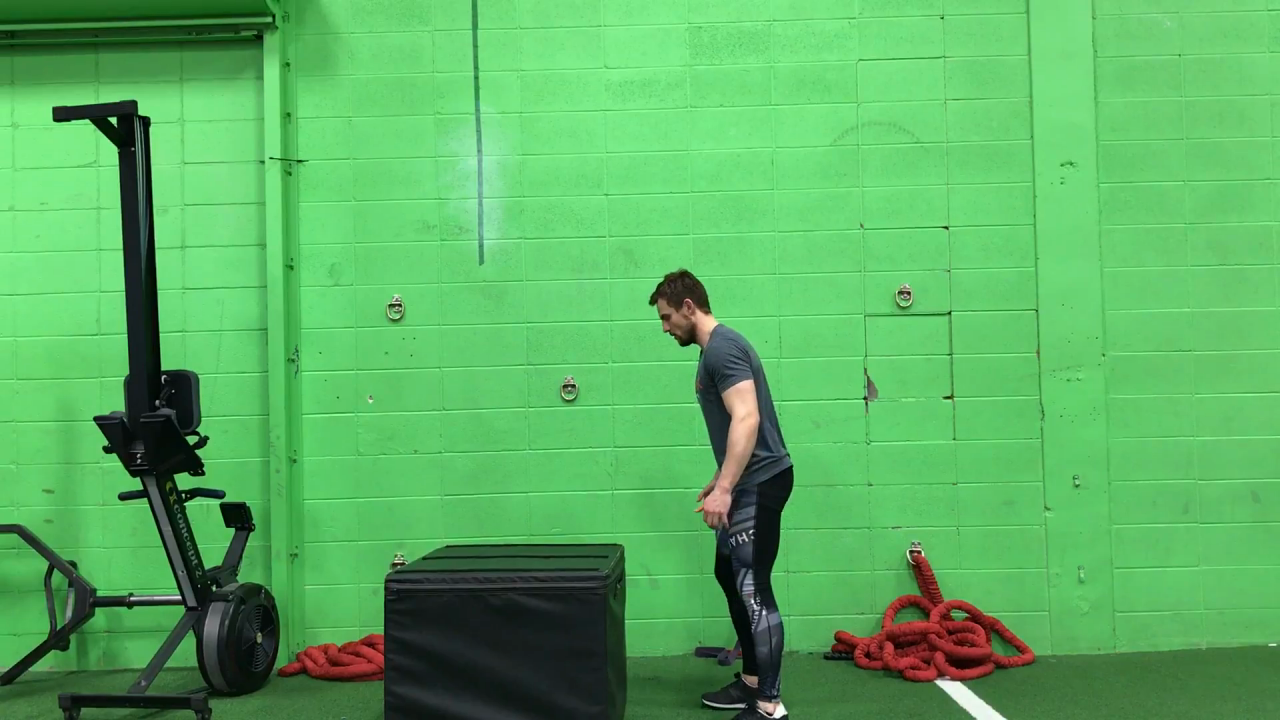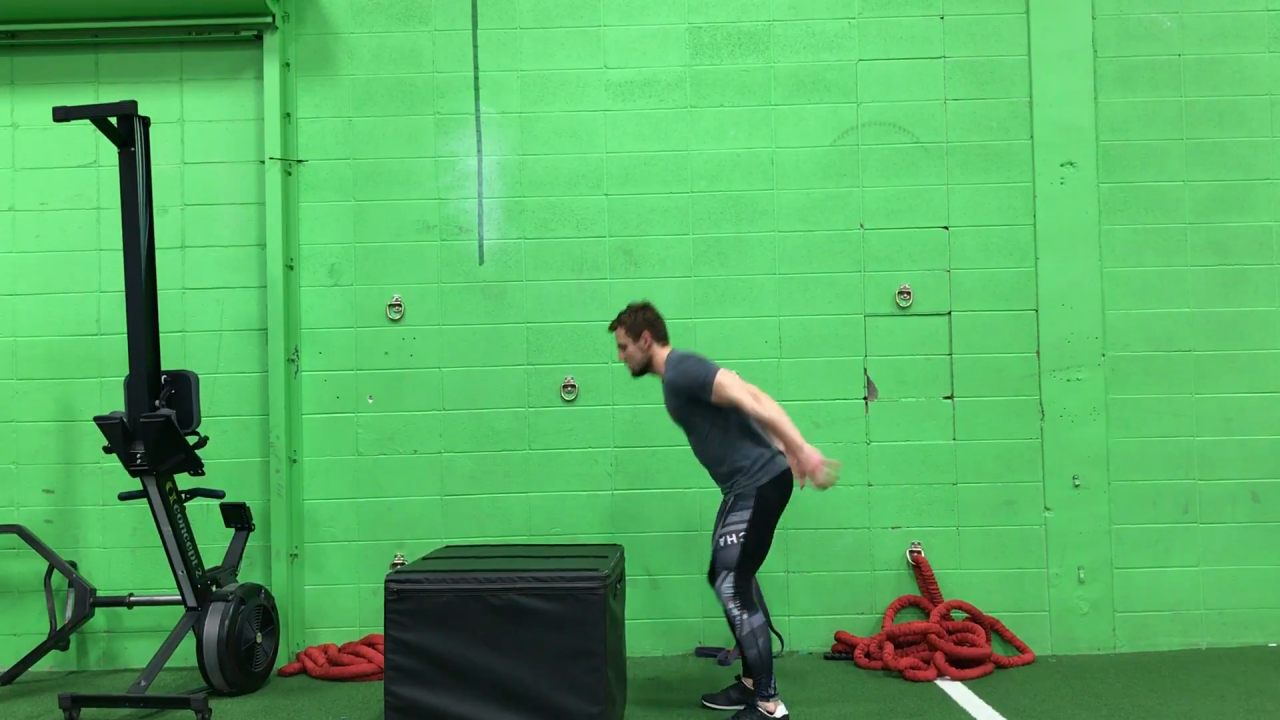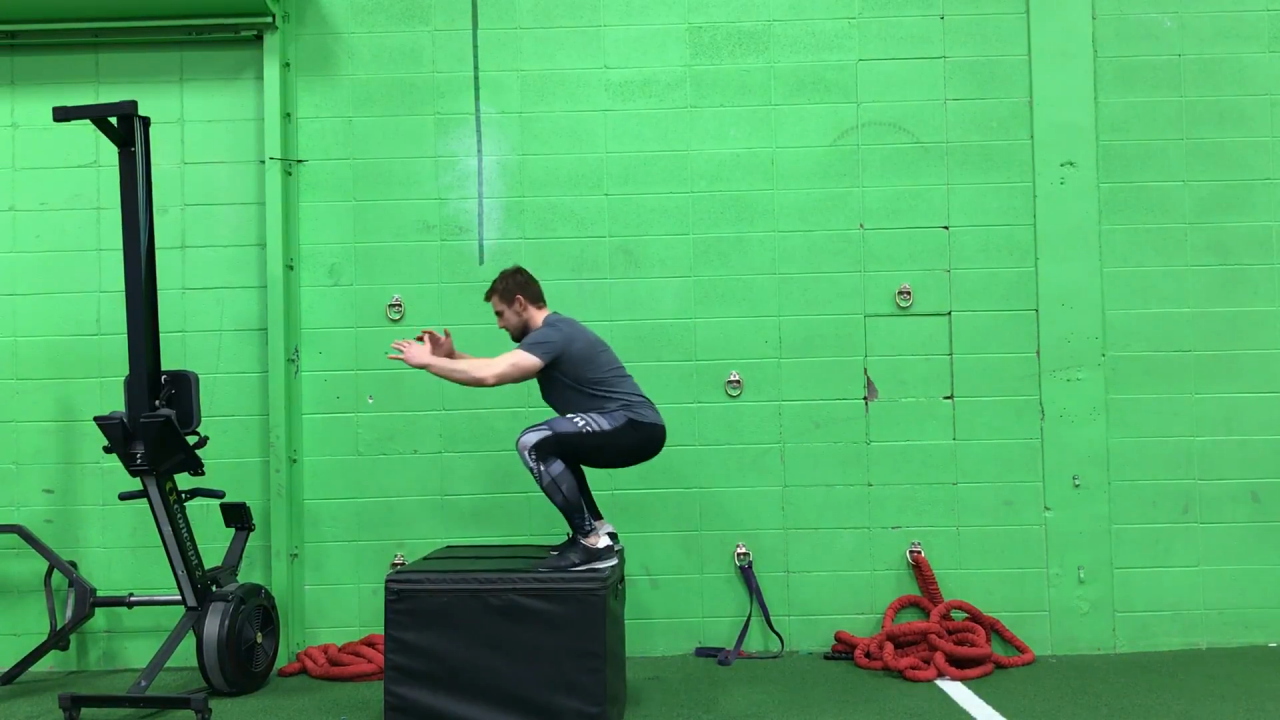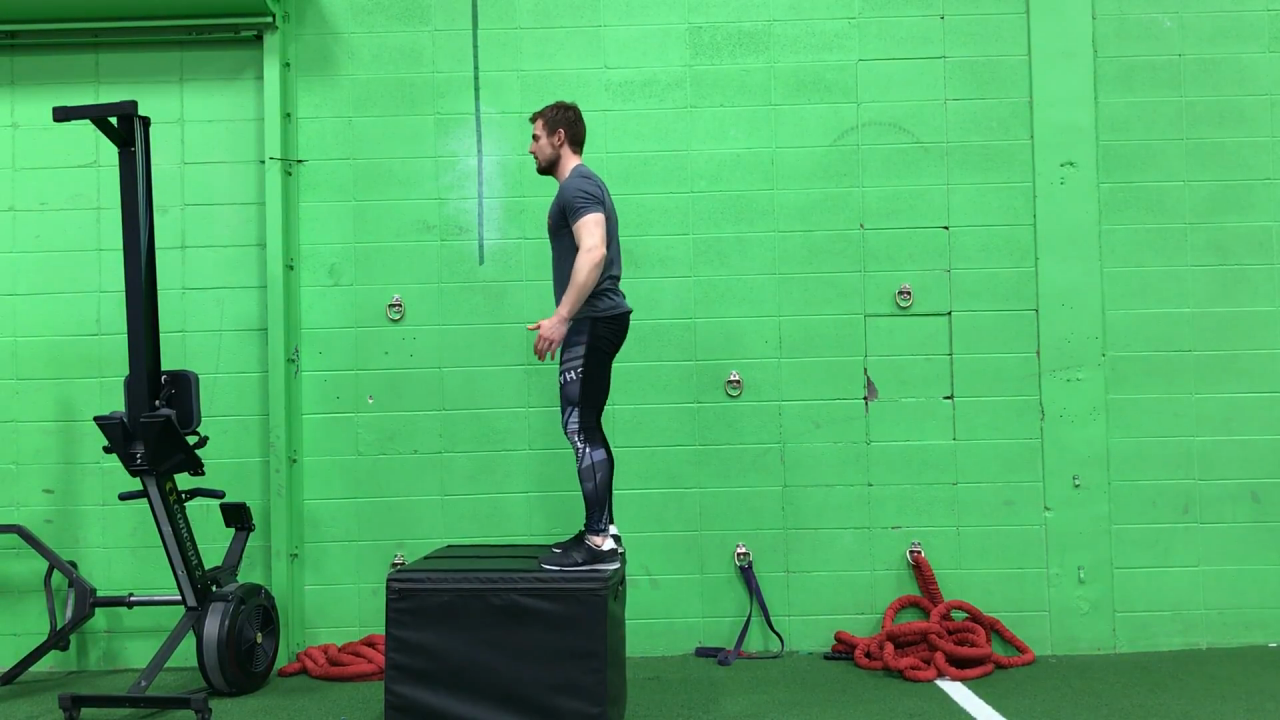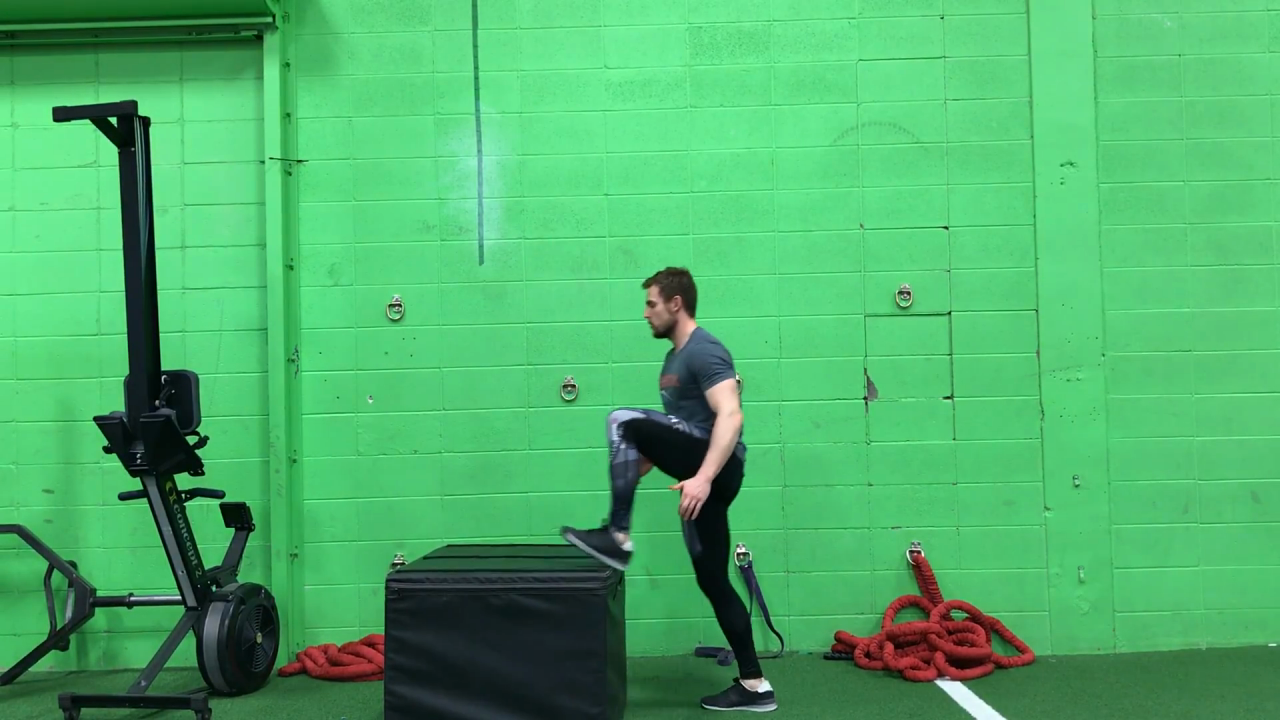
dt=1s
person 1, frame 1
left shoulder: (723, 348)
right shoulder: (713, 349)
left elbow: (746, 420)
left wrist: (723, 489)
right wrist: (719, 481)
left hip: (758, 483)
right hip: (746, 483)
left knee: (752, 587)
right knee: (730, 578)
right ankle: (752, 679)
person 1, frame 2
left shoulder: (683, 373)
right shoulder: (680, 376)
left elbow: (749, 398)
right elbow: (747, 410)
left wrist: (801, 448)
right wrist: (788, 456)
left hip: (760, 483)
right hip: (748, 485)
left knee: (732, 588)
right knee: (726, 581)
right ankle: (752, 684)
person 1, frame 3
left shoulder: (551, 336)
right shoulder: (553, 332)
left elbow: (489, 375)
right elbow: (504, 371)
left wrist: (429, 363)
right wrist: (452, 357)
left hip: (636, 429)
right hip: (633, 426)
left knee: (534, 443)
right knee: (549, 446)
left ankle: (592, 542)
right ankle: (597, 529)
person 1, frame 4
left shoulder: (577, 186)
right shoulder: (584, 185)
left elbow: (593, 253)
left wrist: (560, 318)
right wrist: (565, 314)
left hip: (593, 321)
right hip: (601, 318)
left knee: (580, 428)
right knee: (584, 426)
left ankle: (599, 541)
right ankle: (600, 529)
person 1, frame 5
left shoulder: (703, 351)
right shoulder: (677, 355)
left elbow: (731, 417)
left wrist: (705, 477)
right wrist: (642, 458)
left hip: (713, 468)
right hip: (702, 471)
left knee: (622, 420)
right knee: (714, 579)
left ankle: (618, 537)
right ankle: (755, 685)
